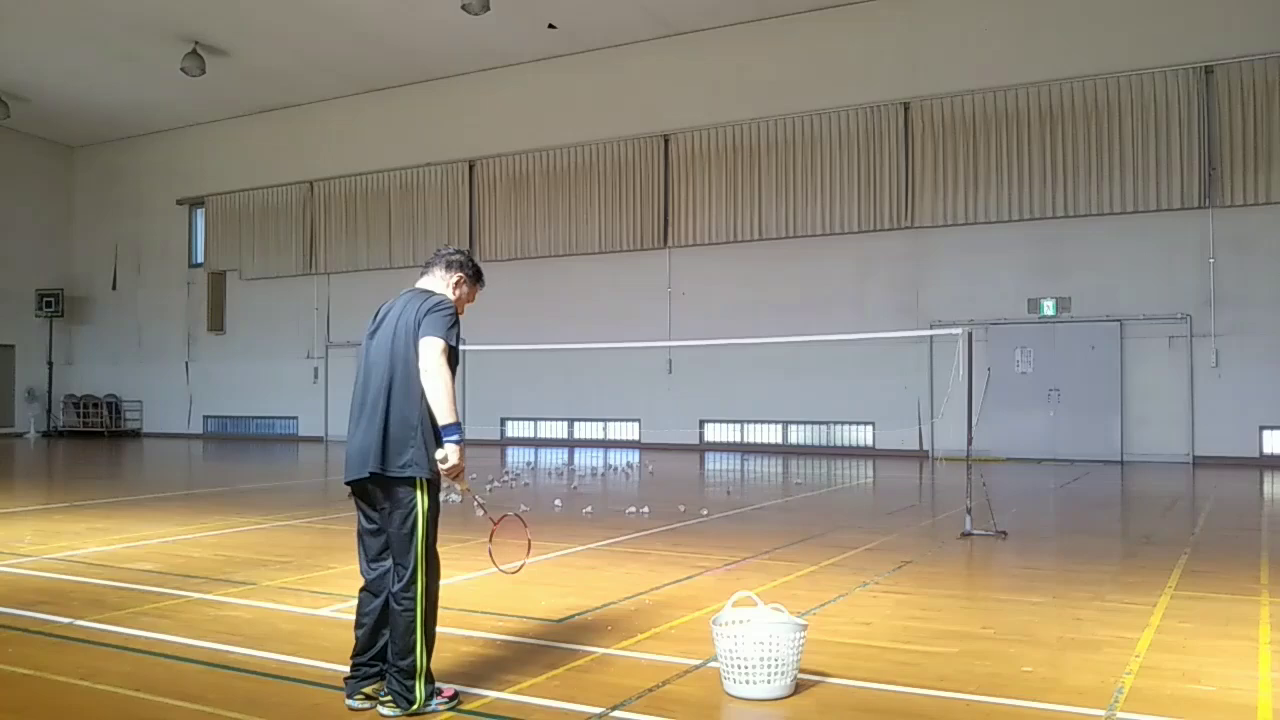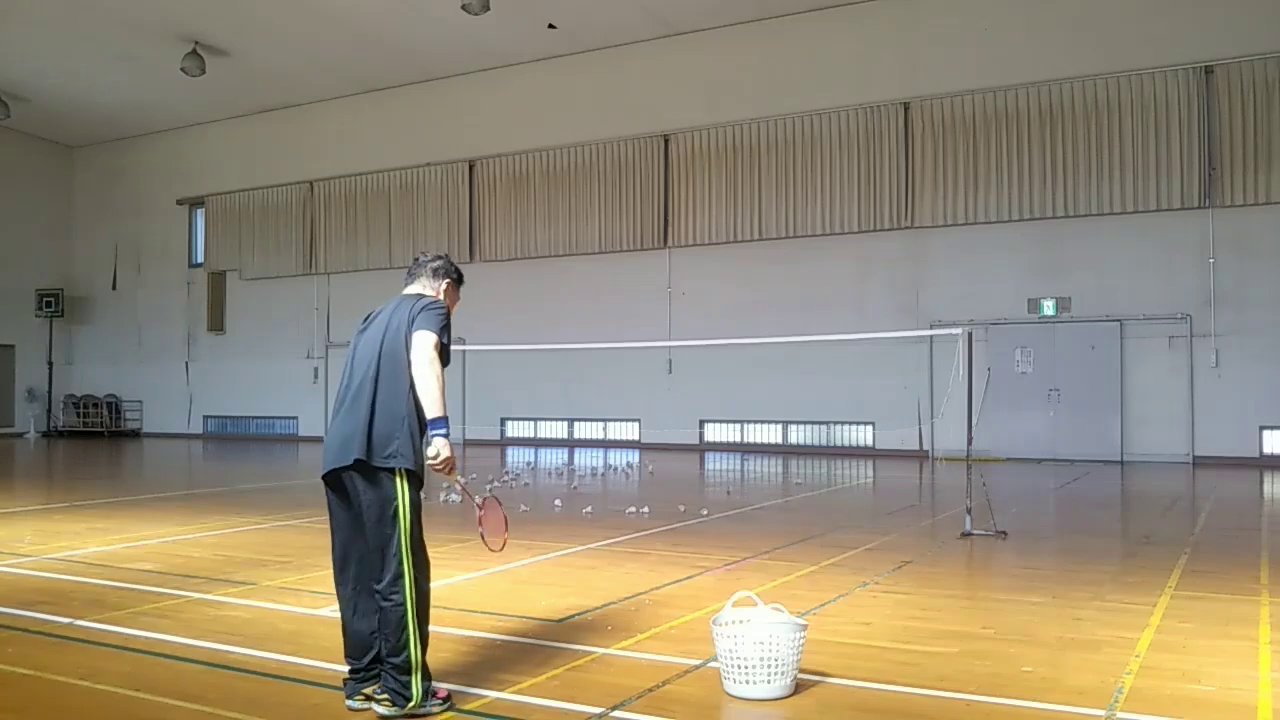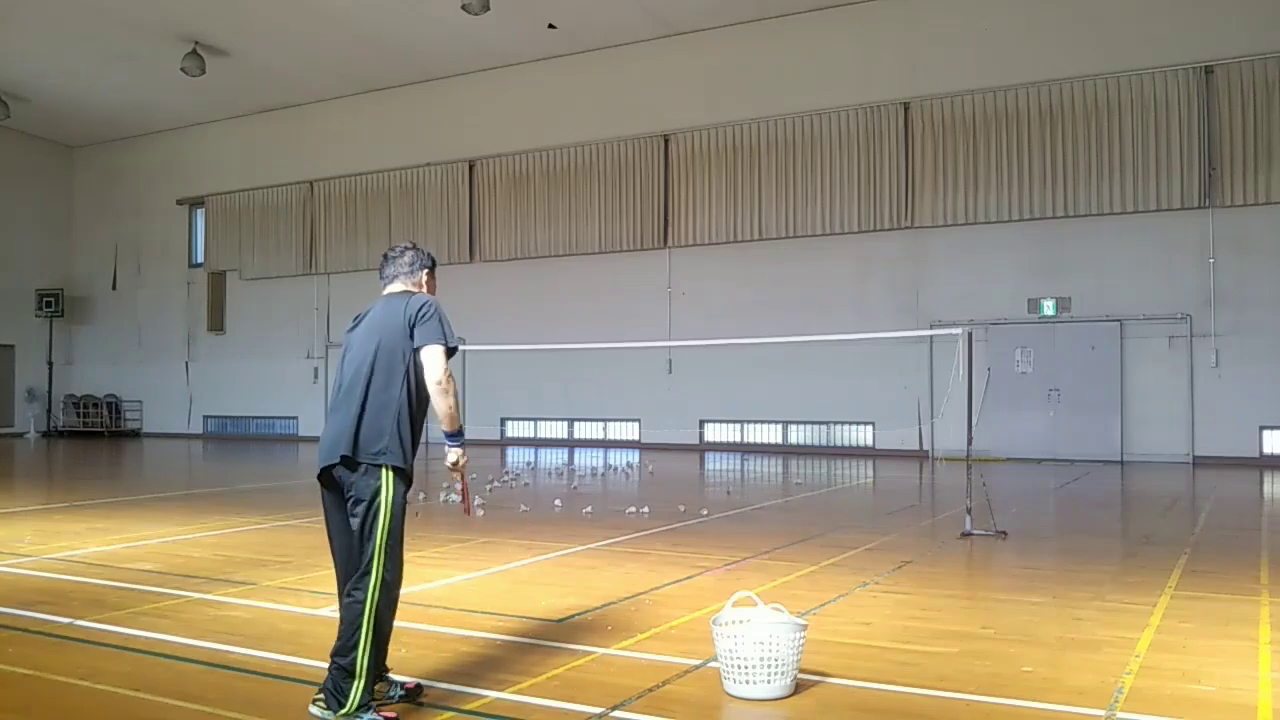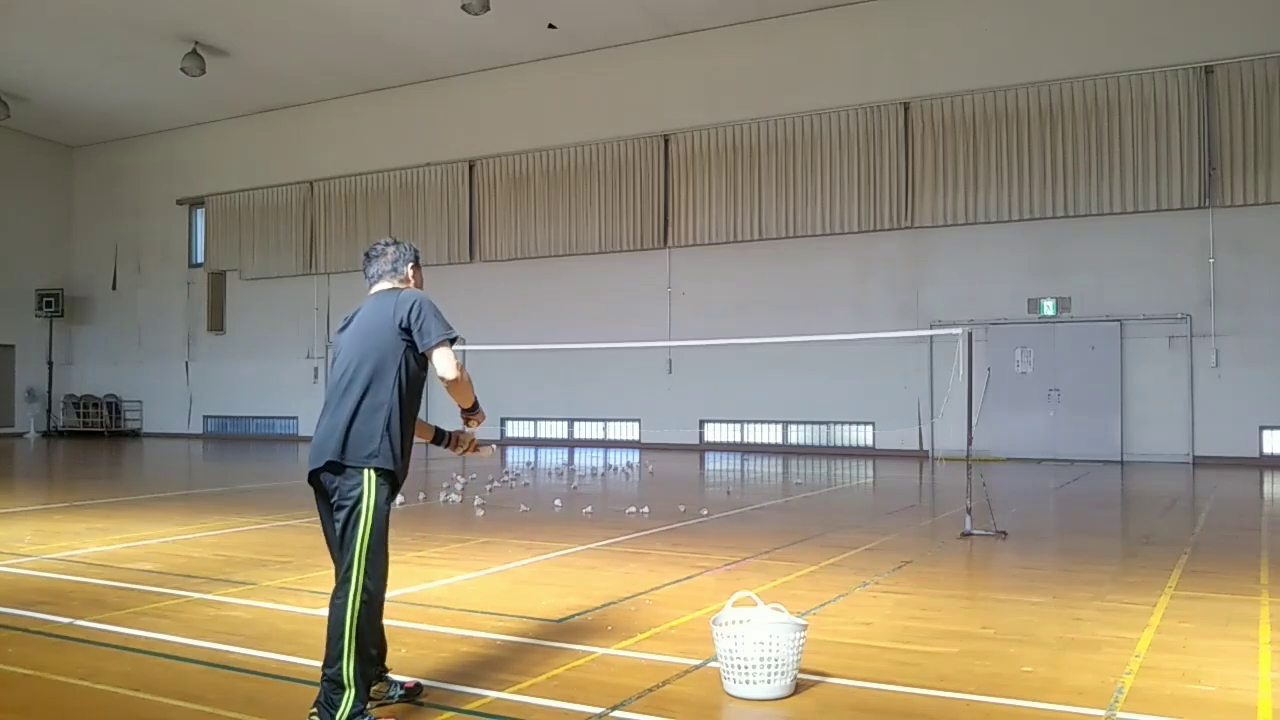
dt=0.3s
person 1, frame 1
left shoulder: (387, 311)
right shoulder: (437, 306)
right elbow: (432, 364)
right wrist: (452, 435)
left hip: (365, 458)
right hip: (403, 460)
left knee: (380, 571)
right knee: (414, 575)
left ankle: (366, 680)
person 1, frame 2
left shoulder: (377, 317)
right shoulder: (429, 308)
right elbow: (424, 358)
right wrist: (439, 429)
left hip: (342, 453)
right hip: (383, 455)
left knee: (357, 572)
right knee: (401, 573)
left ankle: (364, 680)
person 1, frame 3
left shoulder: (364, 320)
right shoulder: (421, 307)
right elbow: (436, 375)
right wrist: (456, 439)
left hip: (337, 455)
right hip: (373, 458)
left knee: (359, 574)
right knee: (374, 577)
left ankle: (370, 679)
person 1, frame 4
left shoulder: (354, 322)
right shoulder: (413, 303)
right elbow: (450, 372)
left wrist: (444, 437)
right wrist: (472, 411)
left hip: (330, 460)
right hip: (362, 464)
left knee: (361, 578)
right knee: (359, 582)
left ankle: (371, 679)
